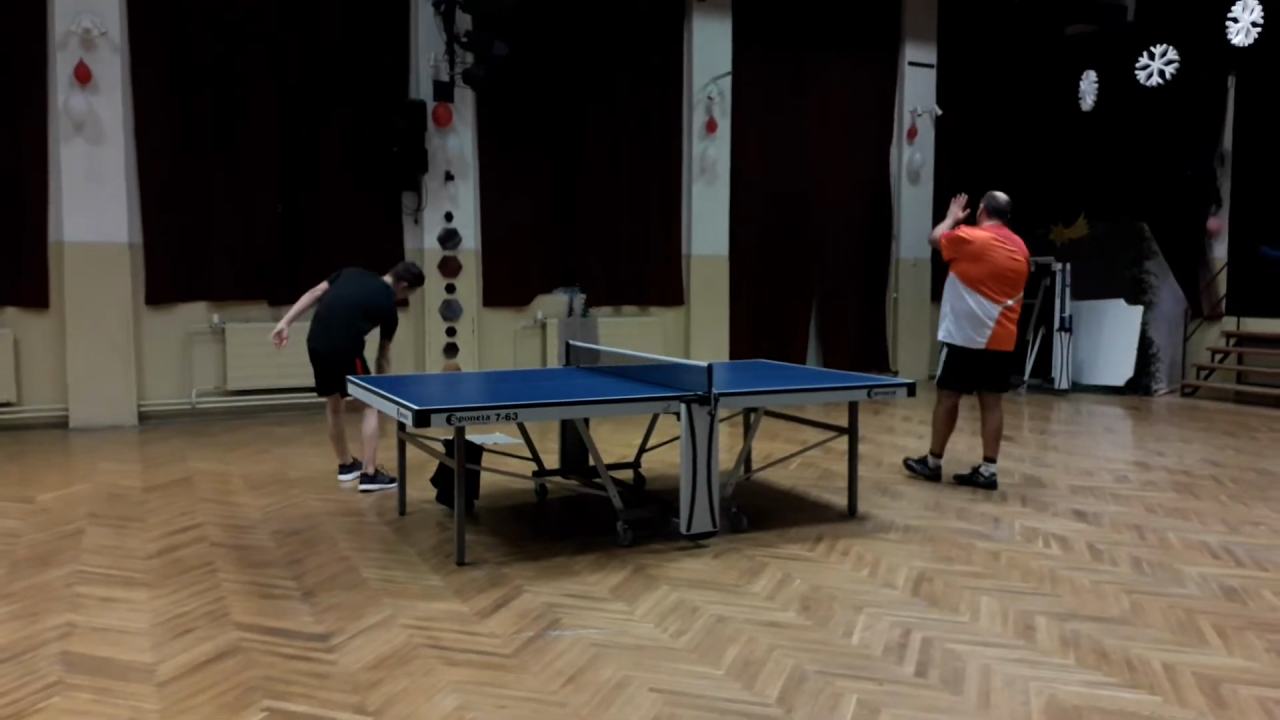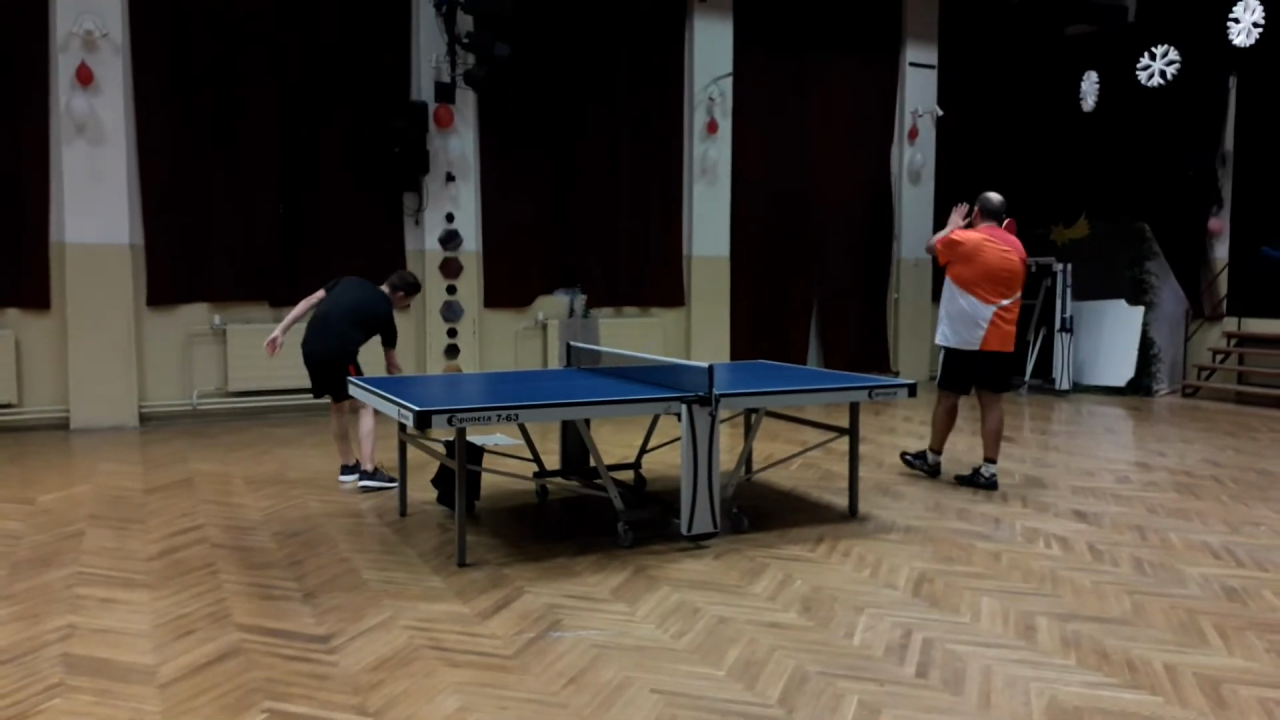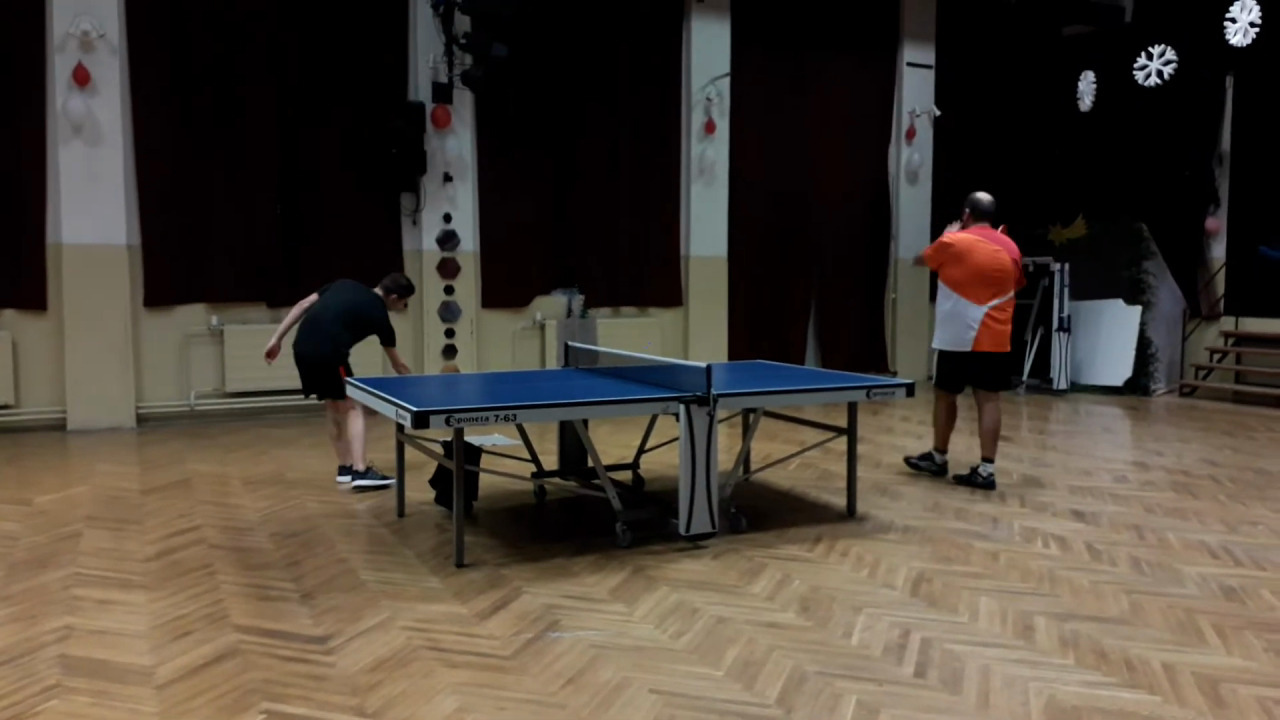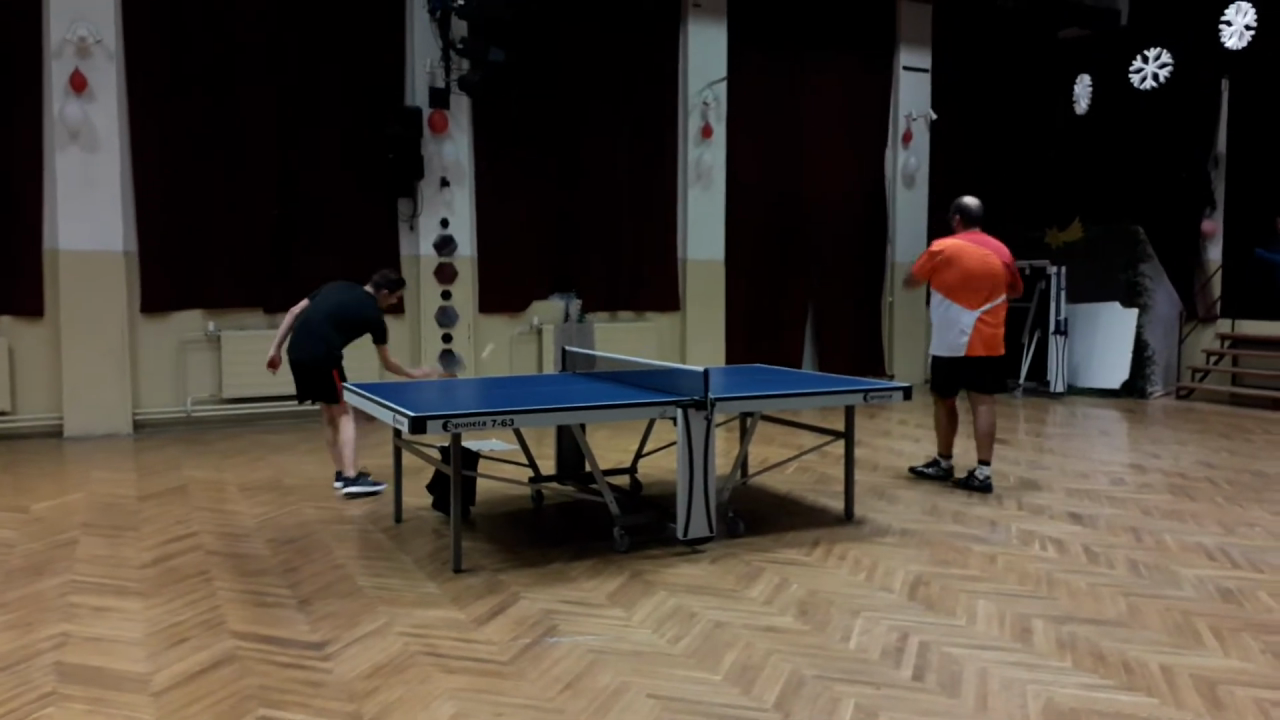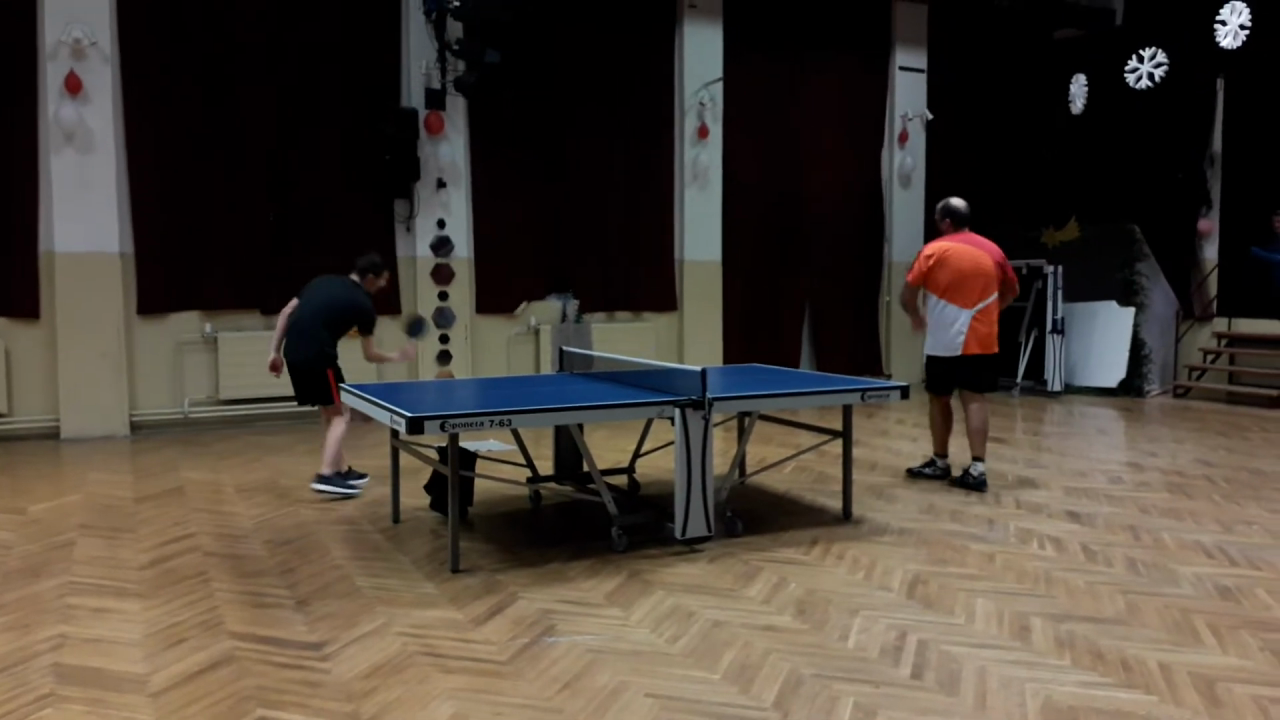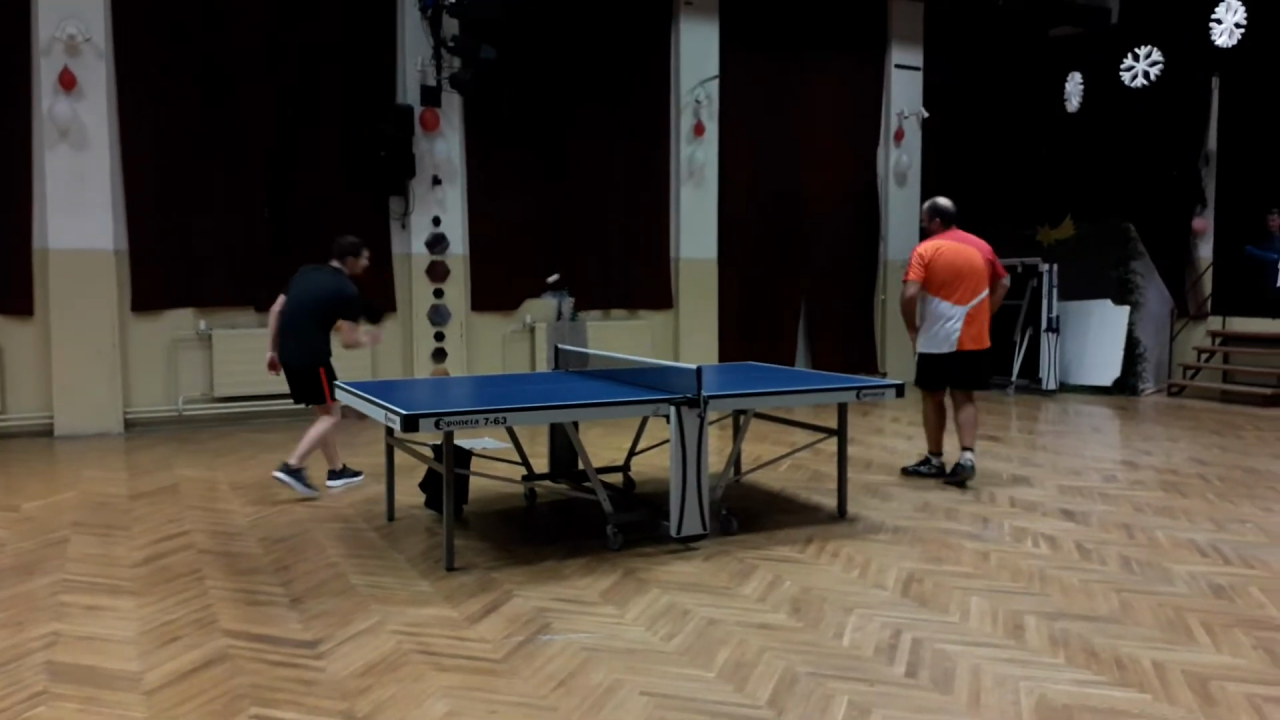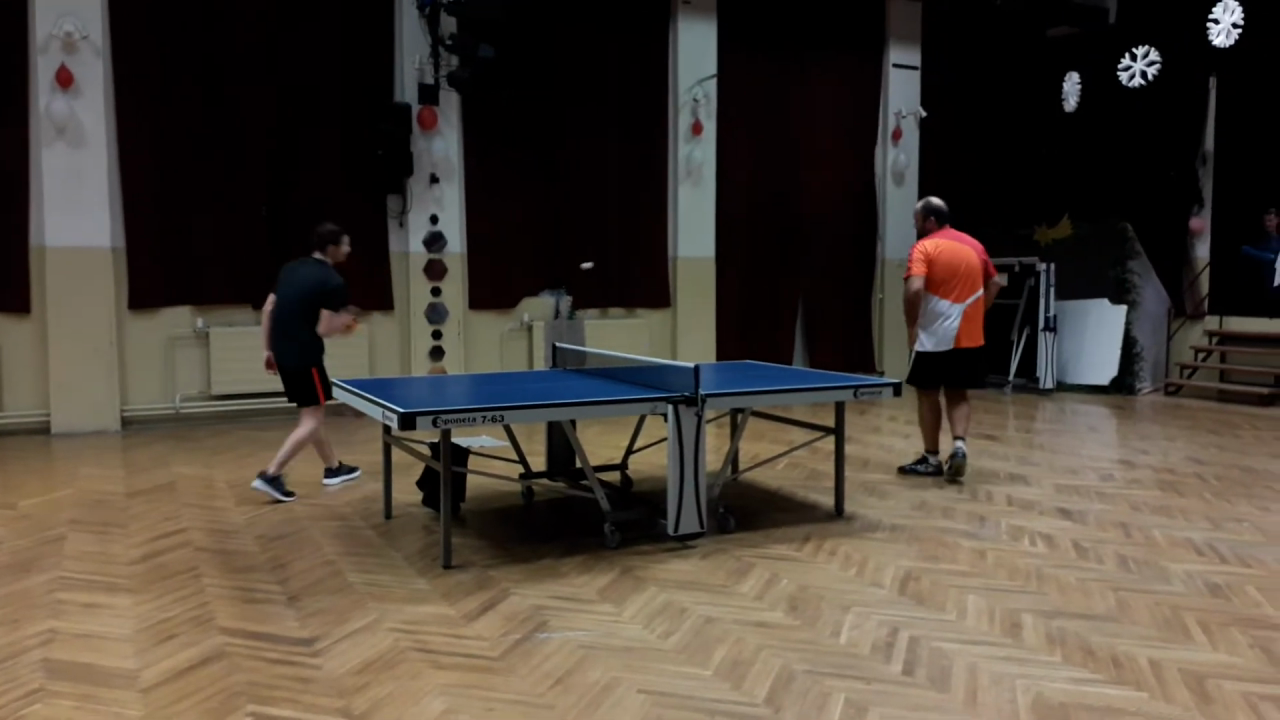
dt=0.1s
person 1, frame 1
left shoulder: (969, 238)
right shoulder: (1020, 247)
left elbow: (935, 238)
left wrist: (952, 217)
left hip: (964, 335)
right hip: (1002, 339)
left knee: (948, 396)
right knee: (991, 401)
left ankle: (933, 462)
right ankle: (988, 470)
person 1, frame 2
left shoulder: (962, 240)
right shoulder: (1016, 247)
left elbow: (934, 245)
left wrist: (953, 224)
left hip: (962, 337)
right hip: (1000, 340)
left knee: (947, 397)
right knee: (992, 402)
left ankle: (932, 458)
right ankle: (988, 470)
person 1, frame 3
left shoulder: (953, 242)
right shoulder: (1010, 248)
left elbow: (921, 259)
right elbow: (1018, 285)
left hip: (957, 338)
right hip: (996, 339)
left knee: (945, 396)
right knee: (988, 401)
left ankle: (938, 458)
right ankle: (986, 470)
person 1, frame 4
left shoulder: (941, 248)
right shoulder: (1001, 251)
left elbow: (911, 281)
right elbow: (1015, 291)
left wrist: (935, 280)
left hip: (950, 343)
right hip: (988, 343)
left knee: (944, 402)
right knee: (983, 404)
left ankle: (943, 463)
right ankle: (982, 472)
person 1, frame 5
left shoulder: (933, 251)
right shoulder: (992, 251)
left elbow: (907, 296)
right elbow: (1012, 291)
left wrist: (917, 317)
left hip: (945, 342)
right hip: (982, 342)
left knee: (939, 400)
right knee: (975, 402)
left ankle: (940, 463)
right ankle: (977, 469)
person 1, frame 6
left shoulder: (925, 249)
right shoulder: (981, 247)
left elbow: (909, 295)
right elbow: (1002, 285)
left wrist: (912, 329)
left hip: (937, 340)
right hip: (974, 339)
left knee: (932, 397)
right knee: (965, 398)
left ankle: (935, 461)
right ankle: (966, 457)
person 1, frame 7
left shoulder: (924, 247)
right shoulder: (973, 246)
left elbow: (914, 290)
right elbow: (994, 283)
left wrist: (912, 326)
left hip: (933, 337)
right hip: (968, 337)
left knee: (927, 396)
right knee: (958, 396)
left ankle: (932, 460)
right ankle: (959, 446)
person 2, frame 1
left shoulder: (351, 274)
right shoulder: (389, 306)
left elbow: (314, 293)
right elbow: (383, 356)
left wrist: (285, 322)
left hip: (316, 344)
right hip: (345, 349)
left knee: (334, 404)
right knee: (369, 405)
left ankle: (347, 465)
right ankle: (369, 473)
person 2, frame 2
left shoulder: (350, 282)
right shoulder: (385, 314)
left elbow: (309, 301)
right elbow: (392, 367)
left wrist: (280, 331)
left hip: (311, 348)
right hip: (338, 353)
left knee: (339, 406)
right knee: (364, 407)
left ankle: (349, 465)
right ankle: (369, 471)
person 2, frame 3
left shoulder: (344, 285)
right shoulder: (379, 316)
left elbow: (304, 305)
right elbow: (397, 364)
left wrist: (277, 339)
left hip: (303, 349)
right hip: (329, 354)
left knee: (334, 407)
right knee: (353, 408)
left ankle: (346, 466)
right ankle: (361, 470)
person 2, frame 4
left shoulder: (335, 286)
right shoulder: (373, 315)
left elbow: (294, 312)
right elbow: (387, 364)
left wrist: (276, 348)
right wrist: (418, 374)
left hip: (298, 352)
right hip: (323, 357)
left knee: (330, 413)
right knee: (345, 413)
left ankle: (344, 472)
right ankle: (350, 477)
person 2, frame 5
left shoulder: (322, 281)
right shoulder: (362, 305)
left elbow: (287, 312)
right elbow: (370, 355)
left wrist: (276, 352)
right wrist: (398, 356)
left hip: (294, 354)
right hip: (318, 358)
left knee: (328, 412)
right knee: (340, 414)
left ankle: (340, 471)
right ankle: (327, 475)
person 2, frame 6
left shoulder: (305, 272)
right shoulder: (348, 291)
left elbow: (276, 310)
right elbow: (348, 342)
left wrist: (273, 350)
right wrist: (368, 339)
left hip: (288, 352)
right hip: (311, 355)
left knee: (322, 412)
right knee: (331, 414)
left ankle: (337, 470)
right ankle: (292, 467)
person 2, frame 7
left shoulder: (291, 268)
right shoulder: (333, 282)
left elbow: (268, 309)
right elbow: (324, 330)
left wrist: (269, 349)
right wrist: (342, 321)
left hip: (282, 353)
right hip: (304, 355)
left knee: (310, 413)
right knee: (314, 418)
left ankle: (333, 467)
right ankle: (270, 474)
